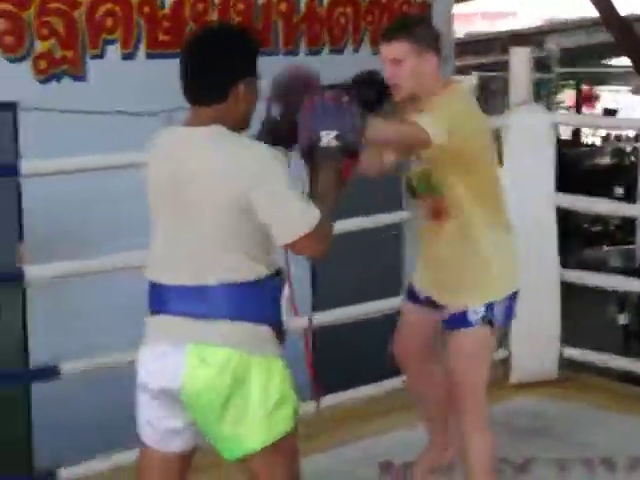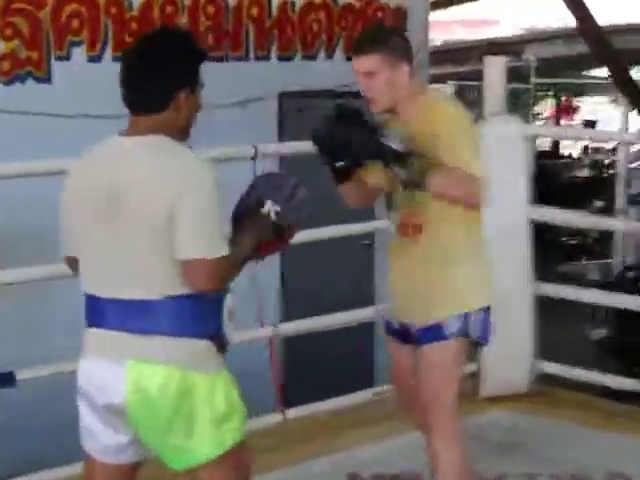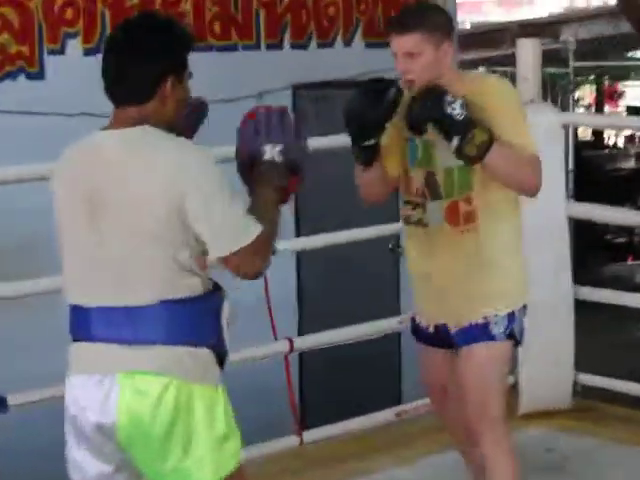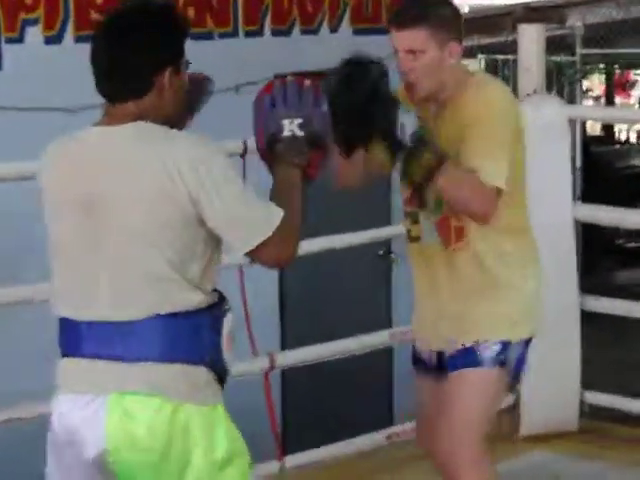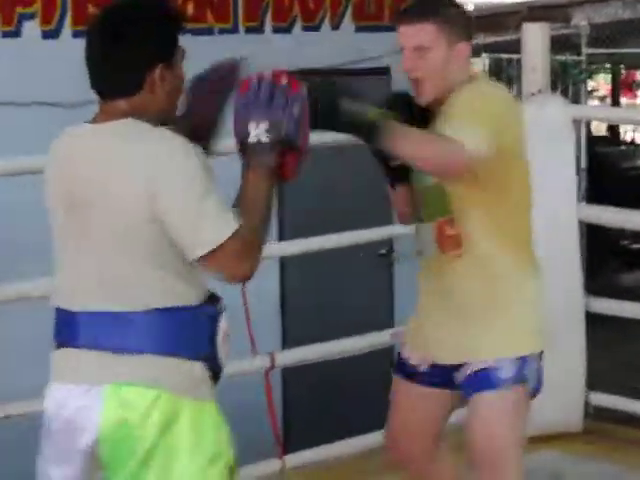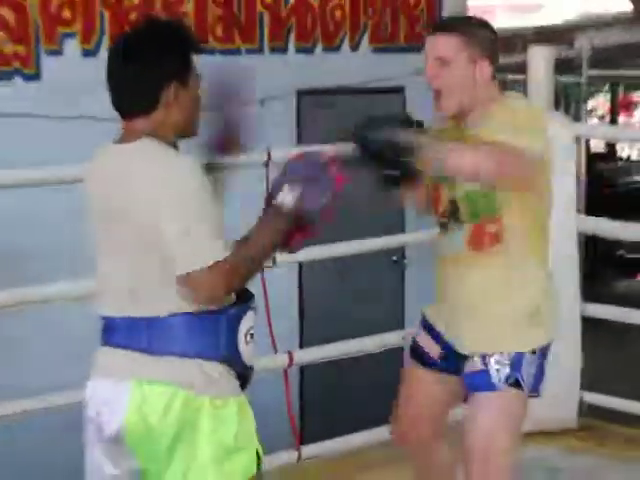
dt=0.3s
person 1, frame 1
left shoulder: (452, 104)
right shoulder: (413, 106)
left elbow: (405, 135)
right elbow: (370, 165)
left hip: (479, 269)
right hip: (437, 263)
left knee: (465, 391)
right knee: (409, 351)
right ankle: (440, 439)
person 1, frame 2
left shoulder: (444, 116)
right shoulder: (392, 121)
left elbow: (474, 193)
right elbow: (360, 198)
left wrist: (404, 161)
right wrist: (342, 163)
left hip: (452, 284)
right hip: (411, 281)
left knee: (435, 403)
right knee: (407, 384)
person 1, frame 3
left shoulder: (491, 93)
right shoulder: (406, 106)
left elbow: (529, 178)
right elbow: (374, 192)
left wrist: (464, 130)
right wrist: (366, 136)
left hip: (489, 283)
right hip: (433, 285)
left knee: (481, 412)
right knee: (445, 393)
person 1, frame 4
left shoulder: (488, 102)
right shoulder: (410, 104)
left elbow: (482, 204)
right elbow: (349, 175)
left wrist: (414, 150)
right wrist: (350, 117)
left hip: (495, 302)
right hip: (439, 304)
right knee: (435, 436)
person 1, frame 5
left shoulder: (485, 101)
left elbow: (441, 160)
left wrist: (366, 120)
right wrist: (395, 159)
left hip: (499, 323)
right hip: (440, 317)
person 1, frame 6
left shoulder: (516, 116)
right shoulder: (447, 126)
left elbow: (502, 166)
right elbow: (419, 201)
left wrist: (404, 145)
right wrist: (400, 166)
left hip: (509, 325)
right hip: (451, 314)
right knee: (411, 428)
person 2, frame 1
left shoulder: (162, 147)
right shoulder: (253, 159)
right elbow: (312, 243)
right wrist: (327, 171)
left hip: (164, 344)
right hip: (234, 349)
person 2, frame 2
left shoulder: (86, 166)
right shoulder: (188, 168)
right elbow: (204, 277)
right wrist: (253, 237)
left hip: (103, 358)
right hip: (175, 364)
person 2, frame 3
left shoulder: (70, 163)
right shoulder: (184, 162)
right elbow: (249, 261)
right wrist: (267, 186)
left hip: (87, 377)
right hip: (167, 382)
person 2, frame 4
left shoulder: (58, 159)
right shoulder: (190, 157)
right elbow: (277, 249)
right wrist: (288, 164)
left hip: (80, 395)
right hip: (168, 402)
person 2, frame 5
left shoulder: (63, 153)
right shoulder: (167, 156)
right elbow: (237, 263)
left wrist: (197, 126)
right wrist: (260, 162)
left hip: (73, 387)
right hip: (160, 393)
person 2, frame 6
left shoulder: (104, 167)
right shoulder: (173, 173)
right elbow: (211, 286)
right wrist: (279, 217)
left hip: (113, 383)
right hip: (186, 390)
